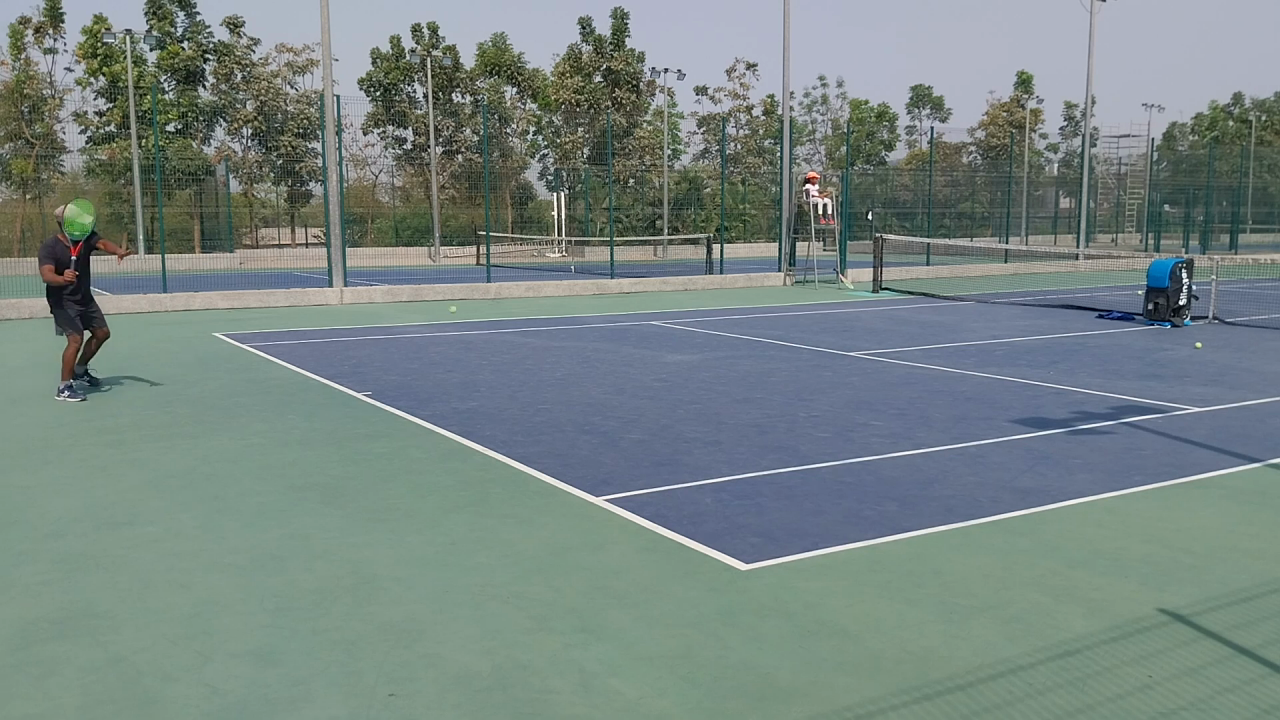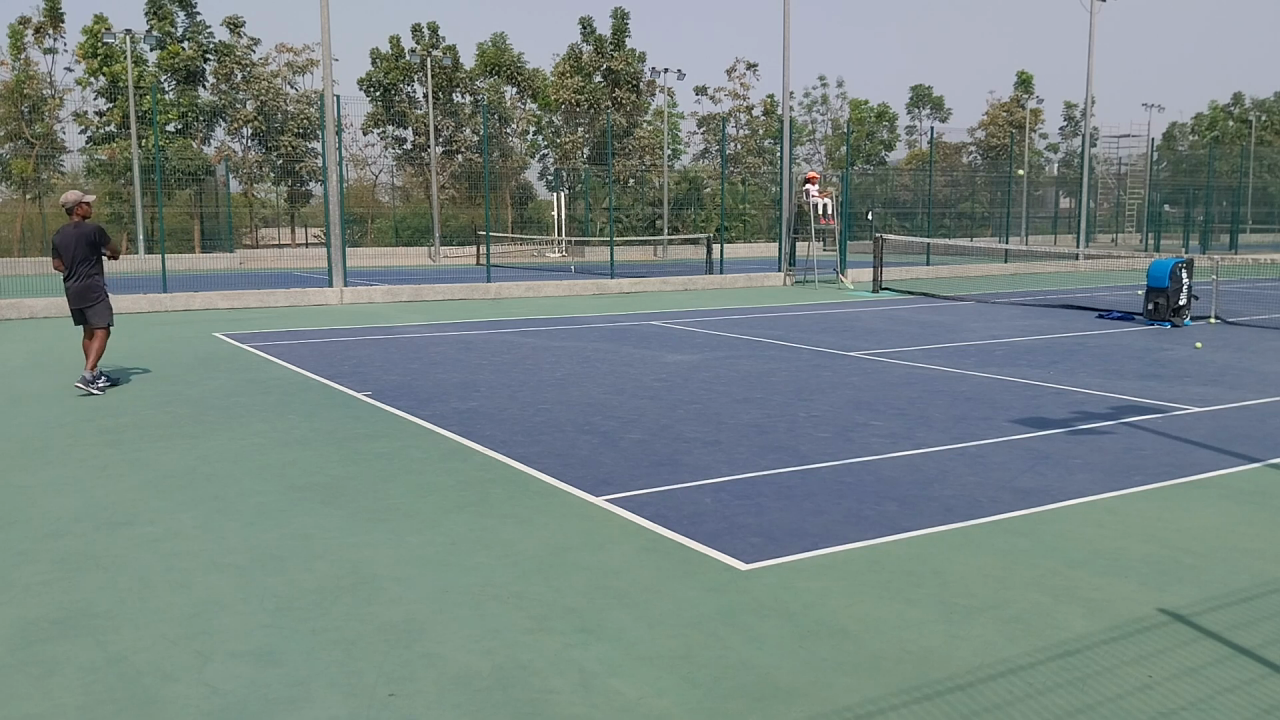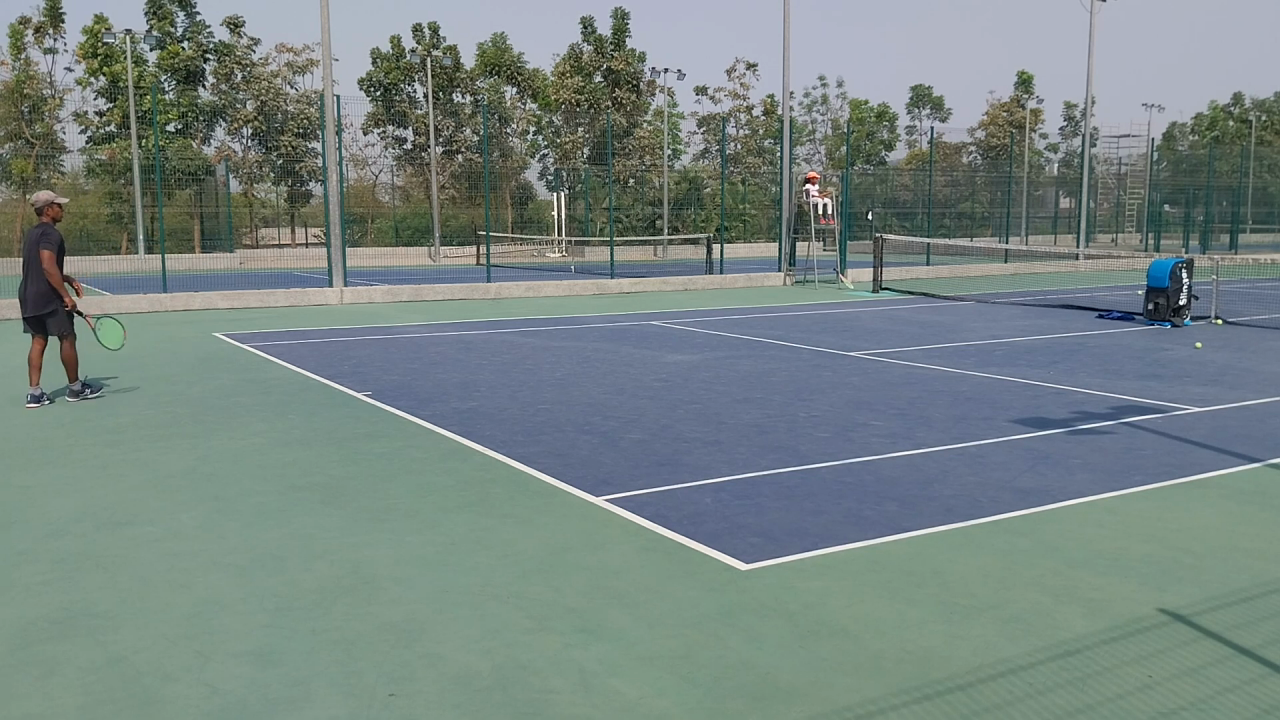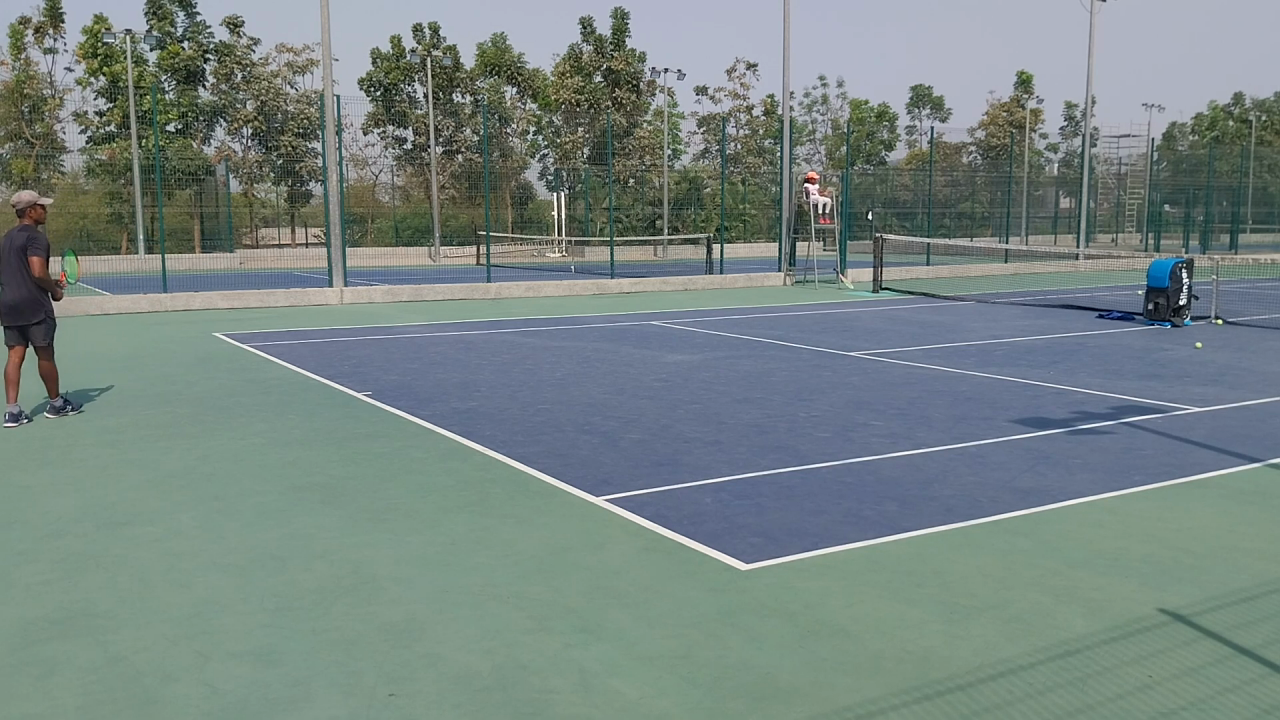
dt=1s
person 1, frame 1
left shoulder: (86, 236)
right shoulder: (49, 248)
left elbow: (104, 244)
right elbow: (46, 276)
left wrist: (119, 252)
right wrist: (62, 278)
left hip: (84, 298)
right hip: (62, 301)
left knee: (102, 333)
right knee: (75, 339)
left ankle: (80, 370)
right ankle: (64, 387)
person 1, frame 2
left shoulder: (58, 236)
right shoulder: (92, 230)
left elbow: (57, 265)
right elbow: (115, 252)
right wrist: (107, 253)
left hip: (72, 290)
right hip: (92, 290)
left knee: (89, 332)
right knee: (102, 332)
left ankle: (94, 376)
right ankle: (86, 376)
person 1, frame 3
left shoulder: (32, 233)
right shoulder: (49, 233)
right elbow: (48, 266)
left wrist: (68, 280)
right wrist: (66, 295)
left hip: (28, 295)
right hip: (47, 297)
left knee: (38, 342)
right knee: (67, 338)
left ankle: (35, 393)
right ankle: (75, 387)
person 1, frame 4
right shoulder: (35, 236)
right elbow: (38, 273)
left wrist: (49, 284)
right wrist: (54, 290)
right hip: (33, 304)
right knee: (45, 353)
right ankle: (56, 403)
